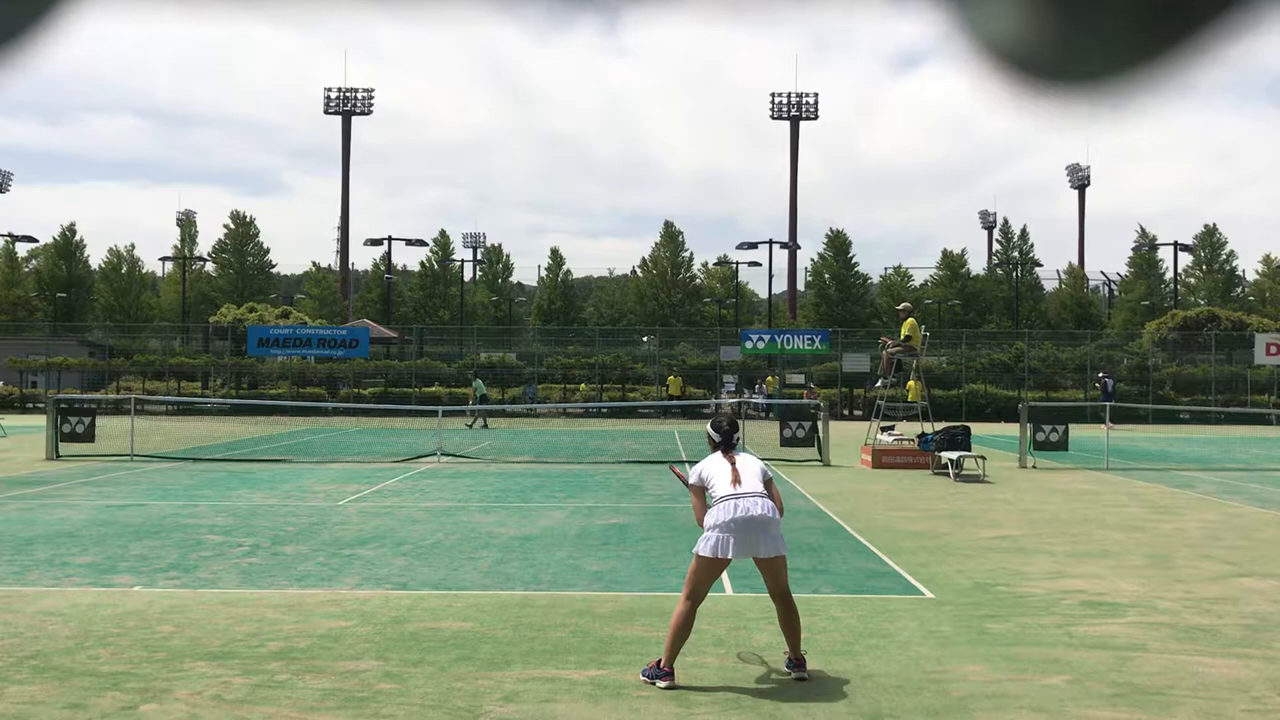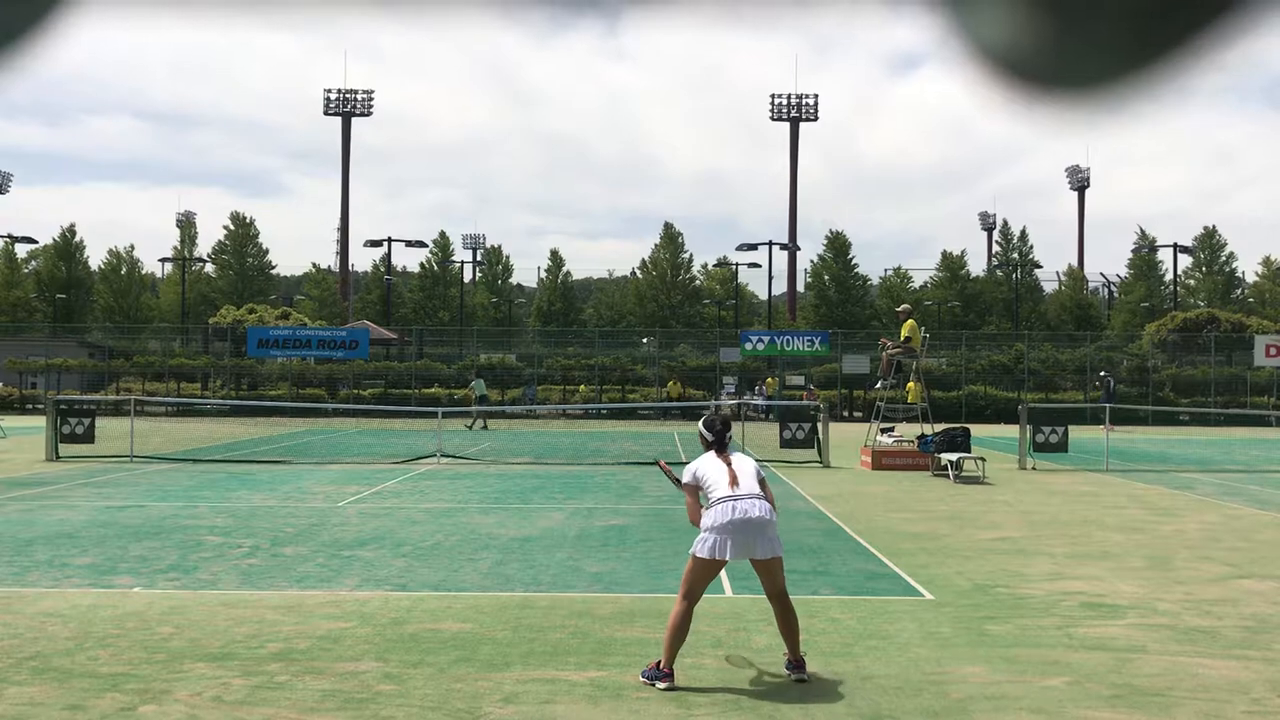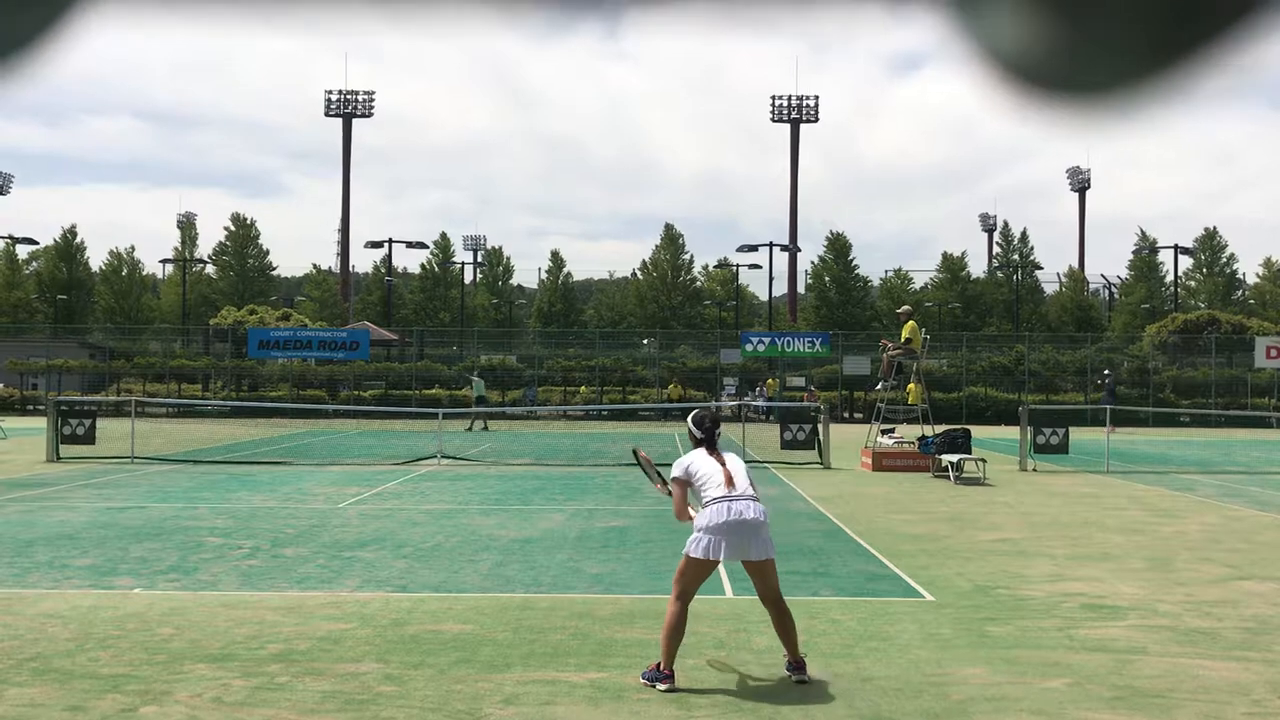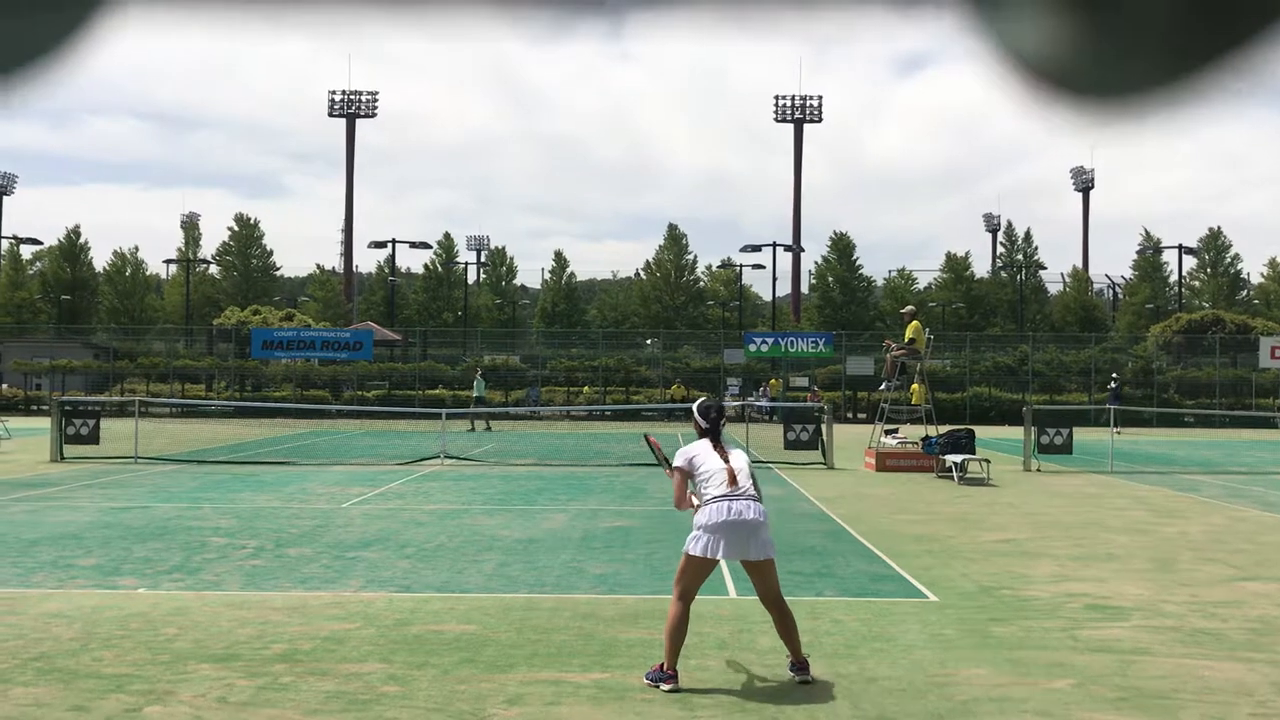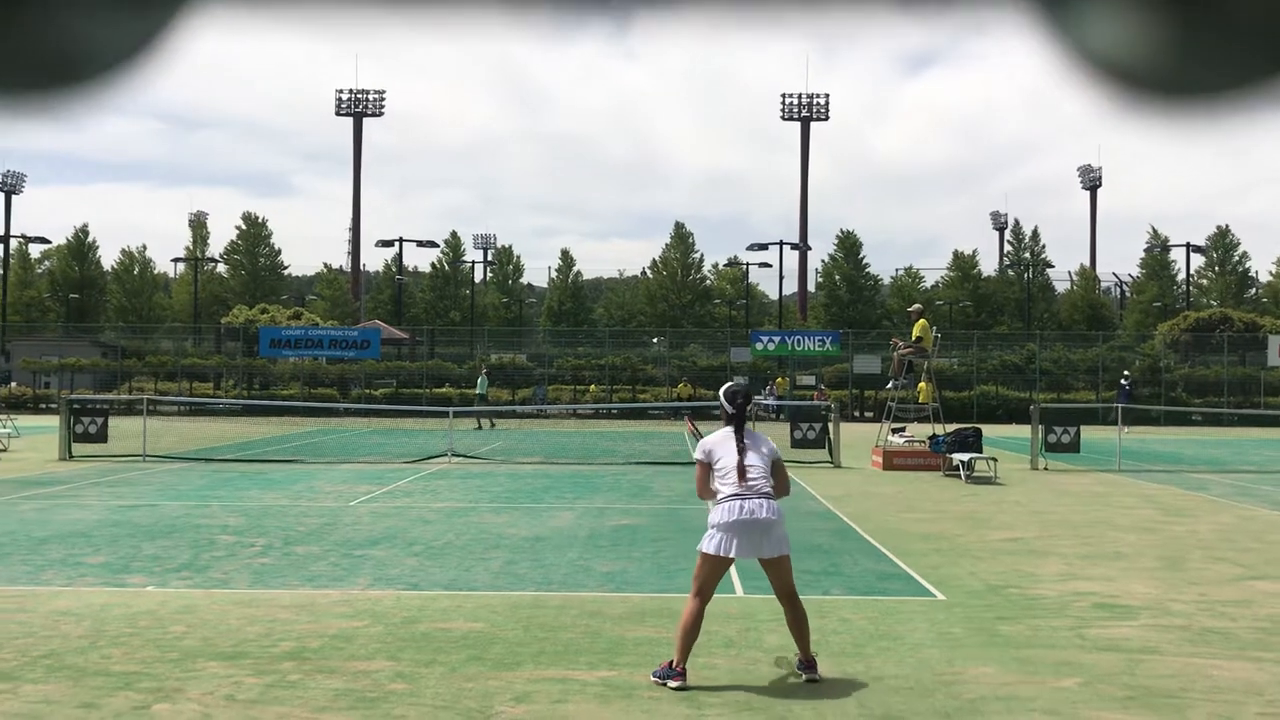
dt=0.2s
person 1, frame 1
left shoulder: (701, 467)
right shoulder: (756, 461)
left elbow: (701, 519)
right elbow: (779, 508)
left hip: (725, 517)
right hip: (764, 515)
left knee: (691, 597)
right knee: (781, 594)
left ankle: (664, 668)
right ankle: (797, 661)
person 1, frame 2
left shoulder: (694, 466)
right shoulder: (748, 460)
left elbow: (695, 518)
right elbow: (771, 504)
left hip: (722, 518)
right hip: (761, 516)
left knee: (687, 597)
right knee: (778, 595)
left ankle: (664, 669)
right ankle: (796, 662)
person 1, frame 3
left shoulder: (684, 462)
right shoulder: (734, 458)
left elbow: (680, 513)
left wrist: (691, 514)
left hip: (715, 519)
right hip: (754, 515)
left knee: (680, 597)
right knee: (773, 598)
left ankle: (665, 671)
right ankle: (796, 663)
person 1, frame 4
left shoulder: (687, 452)
right shoulder: (739, 453)
left elbow: (679, 502)
left hip: (715, 518)
right hip: (754, 517)
left knee: (681, 596)
right knee: (773, 599)
left ankle: (668, 671)
right ankle: (800, 664)
person 1, frame 5
left shoulder: (709, 442)
right shoulder: (766, 442)
left elbow: (703, 492)
right elbow: (784, 488)
left hip: (729, 516)
right hip: (768, 515)
left knee: (699, 596)
right knee: (788, 595)
left ankle: (677, 669)
right ankle: (807, 662)
